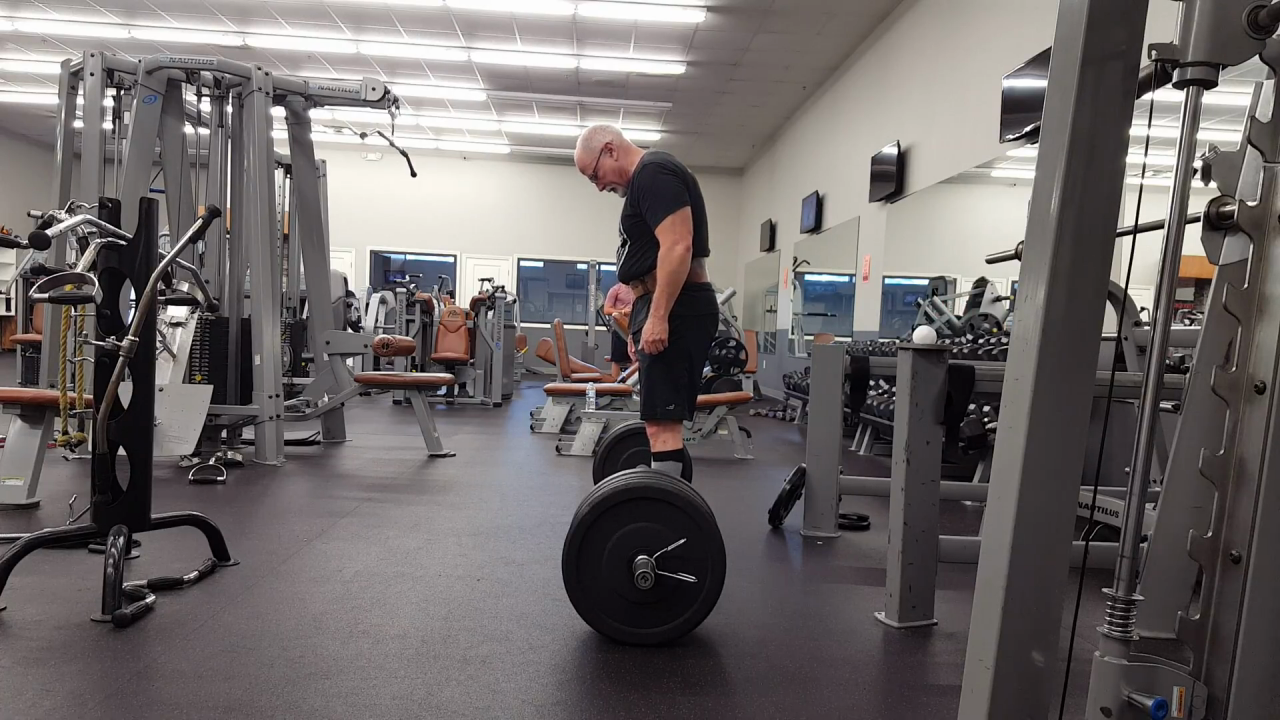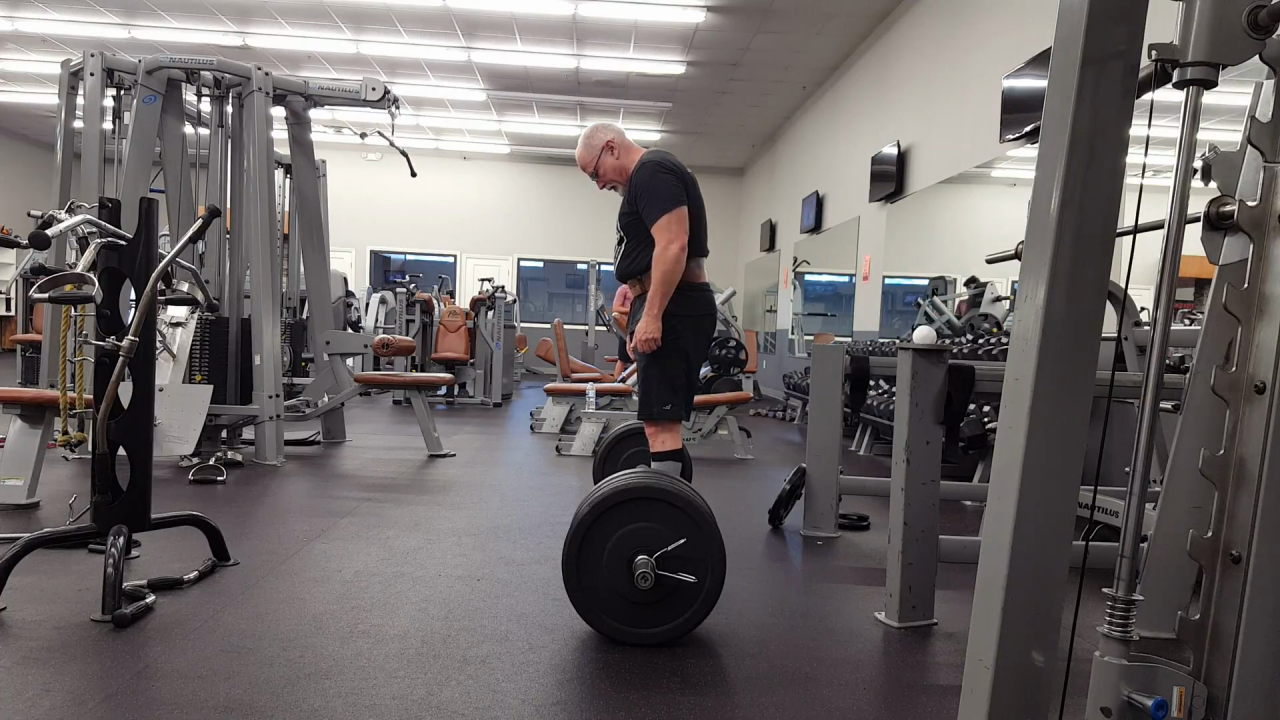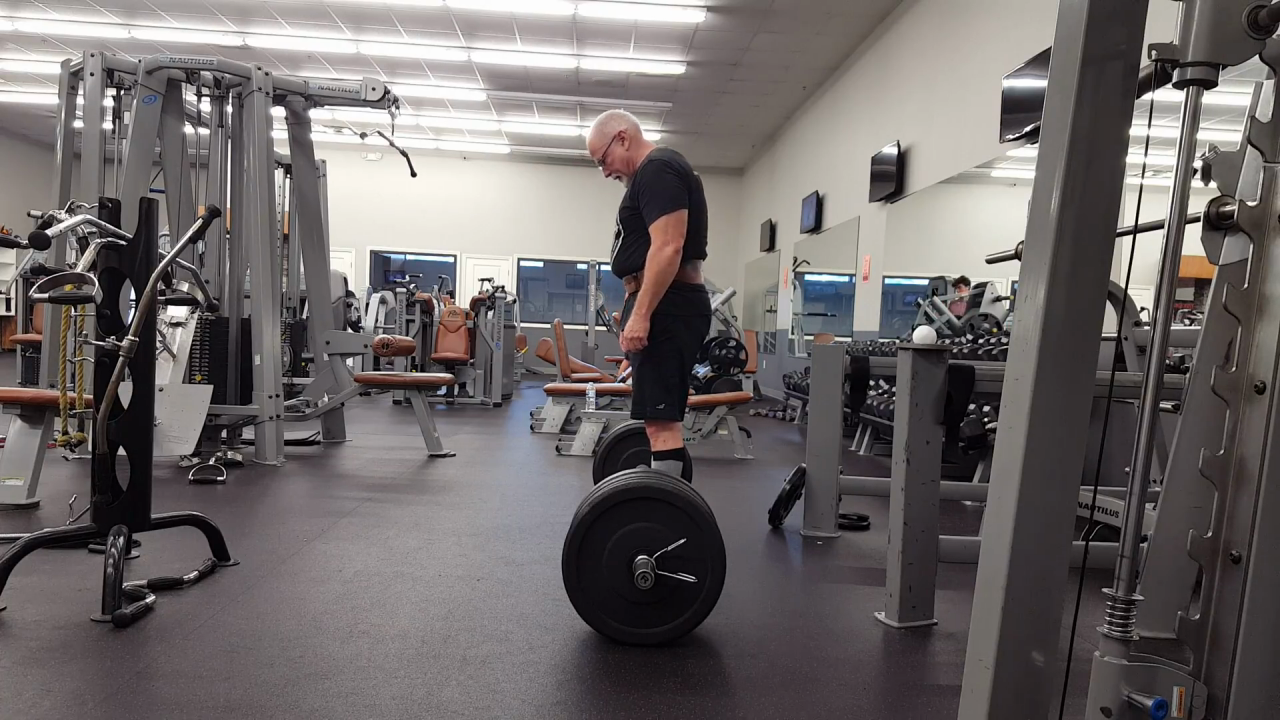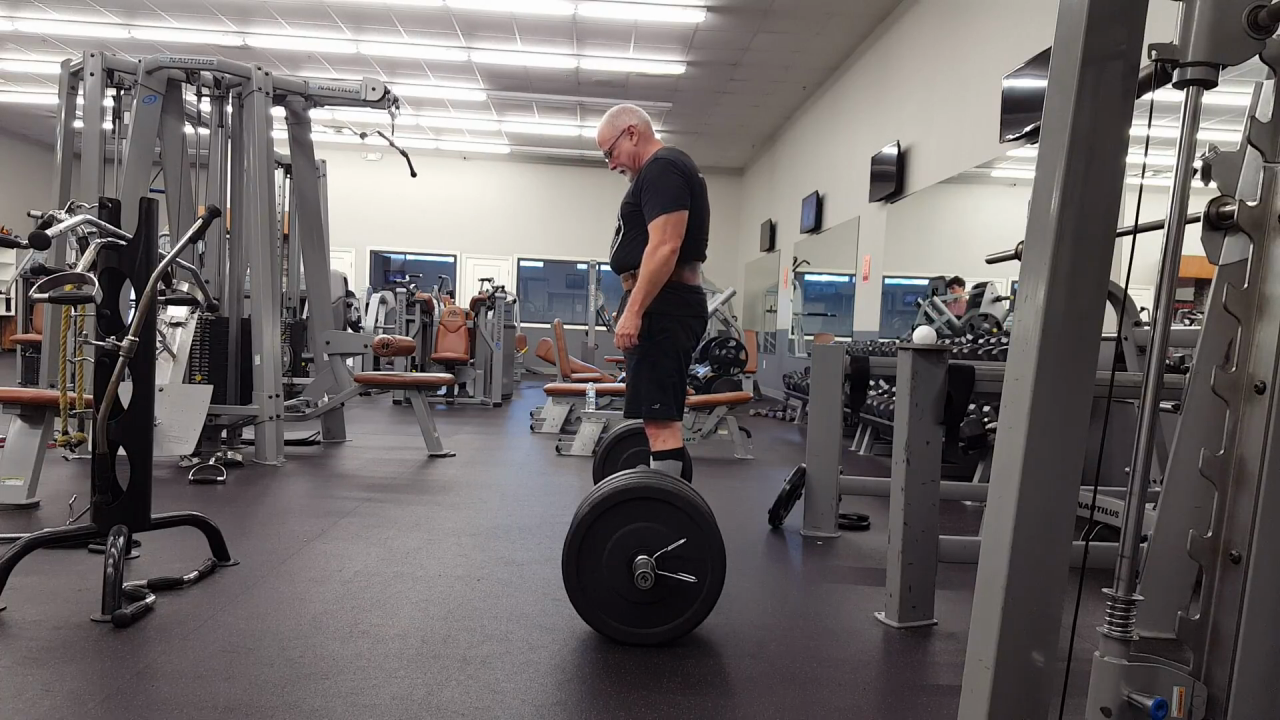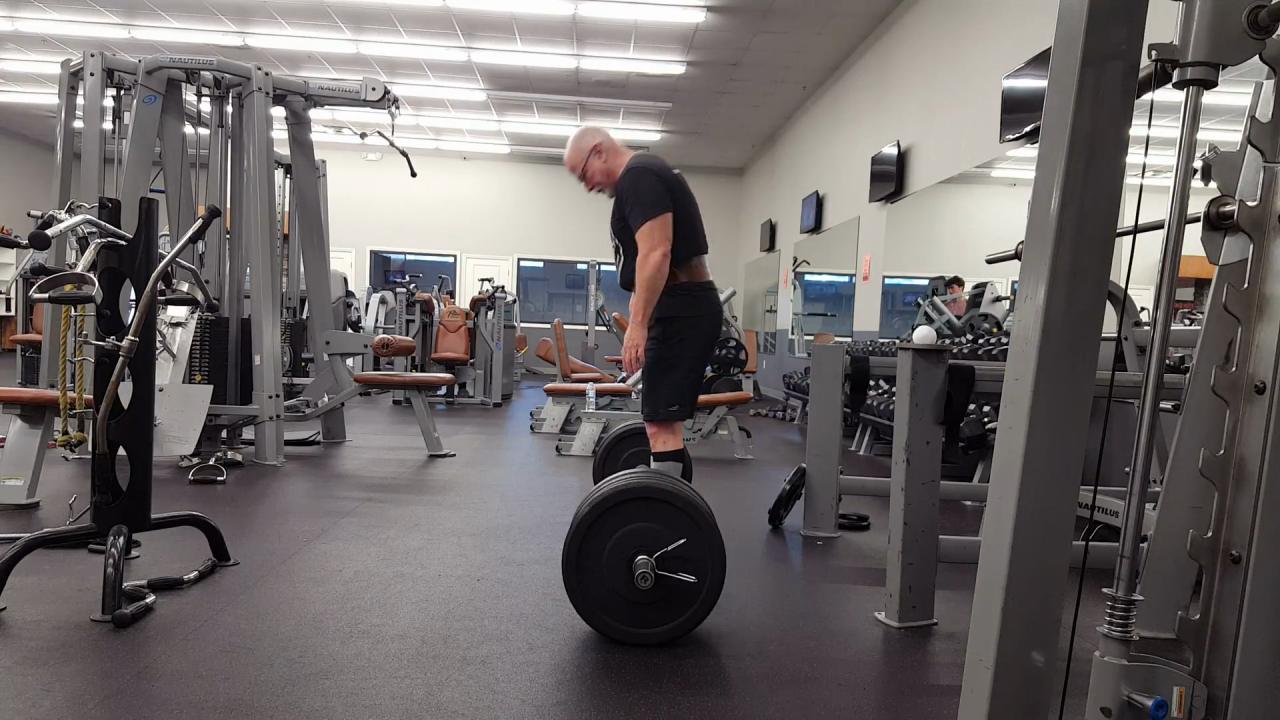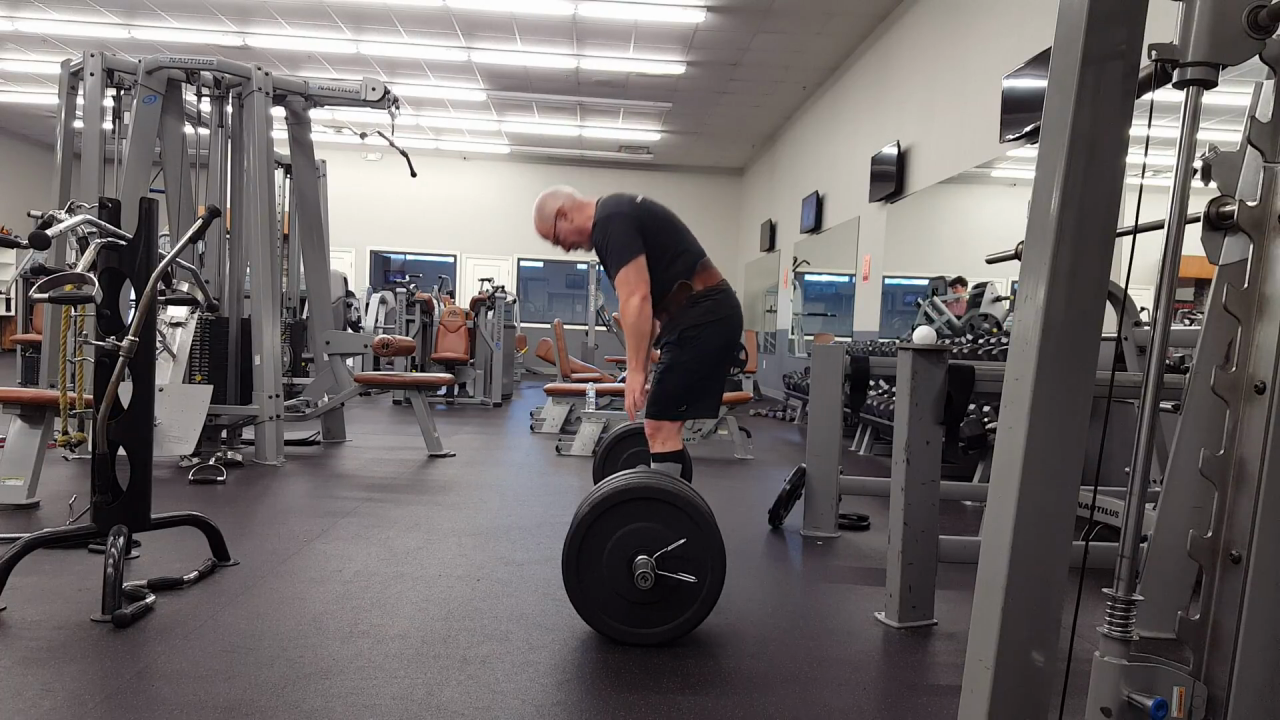
dt=0.4s
person 1, frame 1
left shoulder: (654, 173)
right shoulder: (647, 180)
left elbow: (678, 246)
left wrist: (658, 316)
right wrist: (645, 318)
left hip: (673, 311)
right hip: (666, 311)
left knee: (661, 421)
right knee: (660, 420)
person 1, frame 2
left shoulder: (652, 172)
right shoulder: (649, 177)
left elbow: (673, 245)
left wrist: (651, 315)
right wrist: (645, 315)
left hip: (672, 310)
right hip: (669, 310)
left knee: (660, 422)
right knee: (659, 420)
person 1, frame 3
left shoulder: (657, 170)
right shoulder: (656, 173)
left elbow: (668, 247)
left wrist: (640, 314)
right wrist: (640, 313)
left hip: (666, 309)
right hip: (669, 308)
left knee: (660, 421)
right knee: (660, 420)
person 1, frame 4
left shoulder: (662, 169)
right shoulder: (663, 172)
left elbow: (665, 246)
left wrist: (632, 311)
right wrist: (637, 310)
left hip: (662, 309)
right hip: (667, 308)
left knee: (659, 420)
right knee: (660, 419)
person 1, frame 5
left shoulder: (639, 177)
right shoulder: (644, 178)
left elbow: (656, 253)
left wrist: (637, 325)
right wrist: (643, 320)
left hip: (680, 310)
right hip: (682, 308)
left knee: (662, 422)
right knee: (662, 421)
person 1, frame 6
left shoulder: (612, 222)
right shoulder: (616, 215)
left elbow: (637, 298)
right elbow: (643, 297)
left wrist: (636, 371)
right wrist: (640, 365)
left hip: (701, 317)
right hip: (705, 314)
left knee: (660, 424)
right knee: (663, 423)
